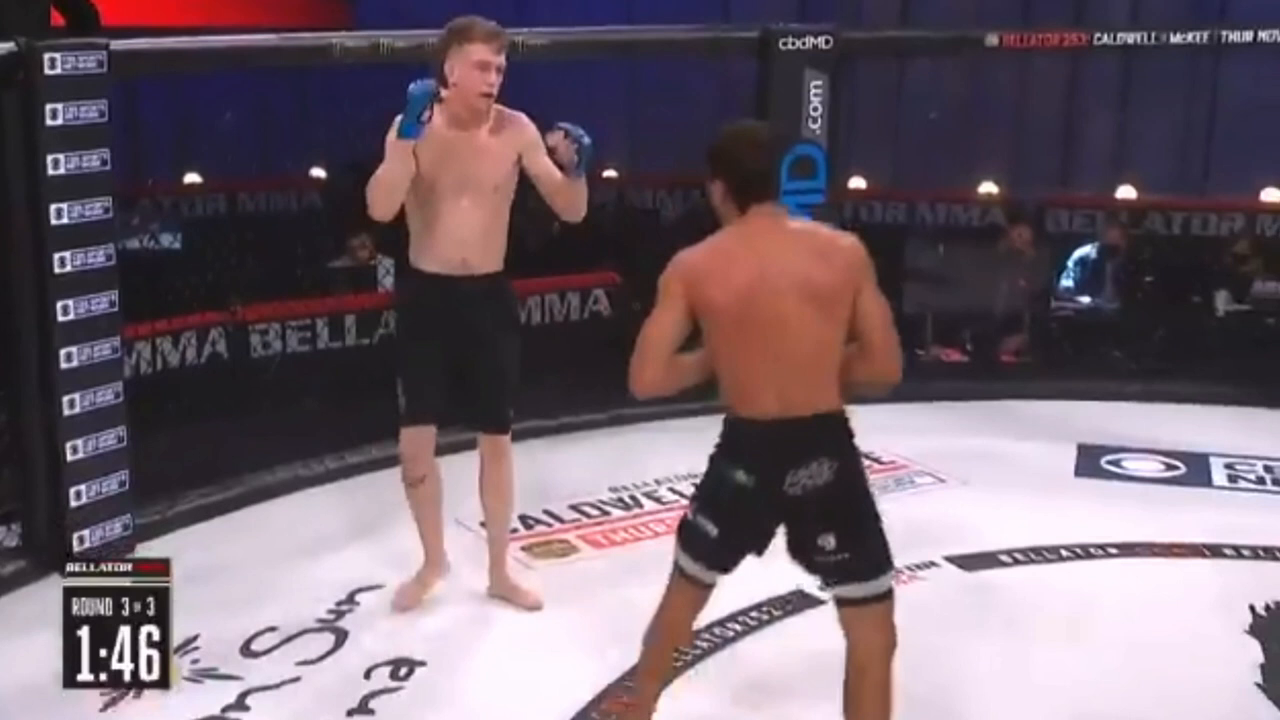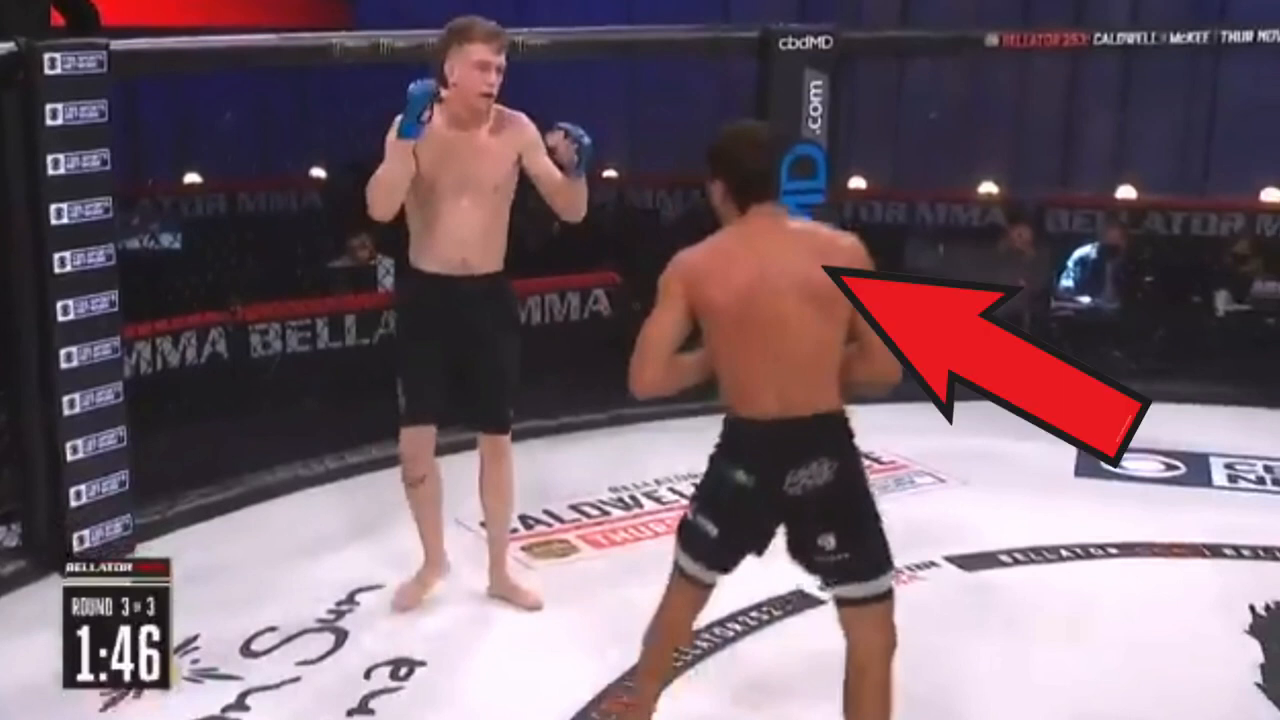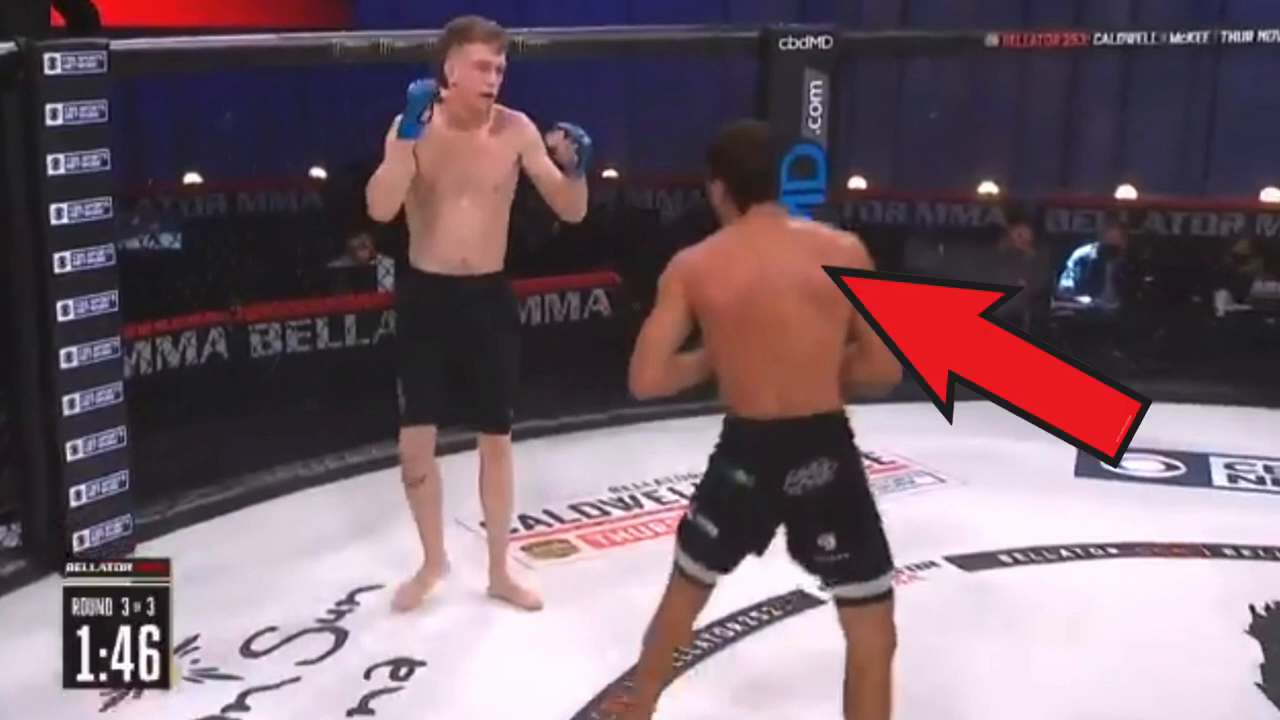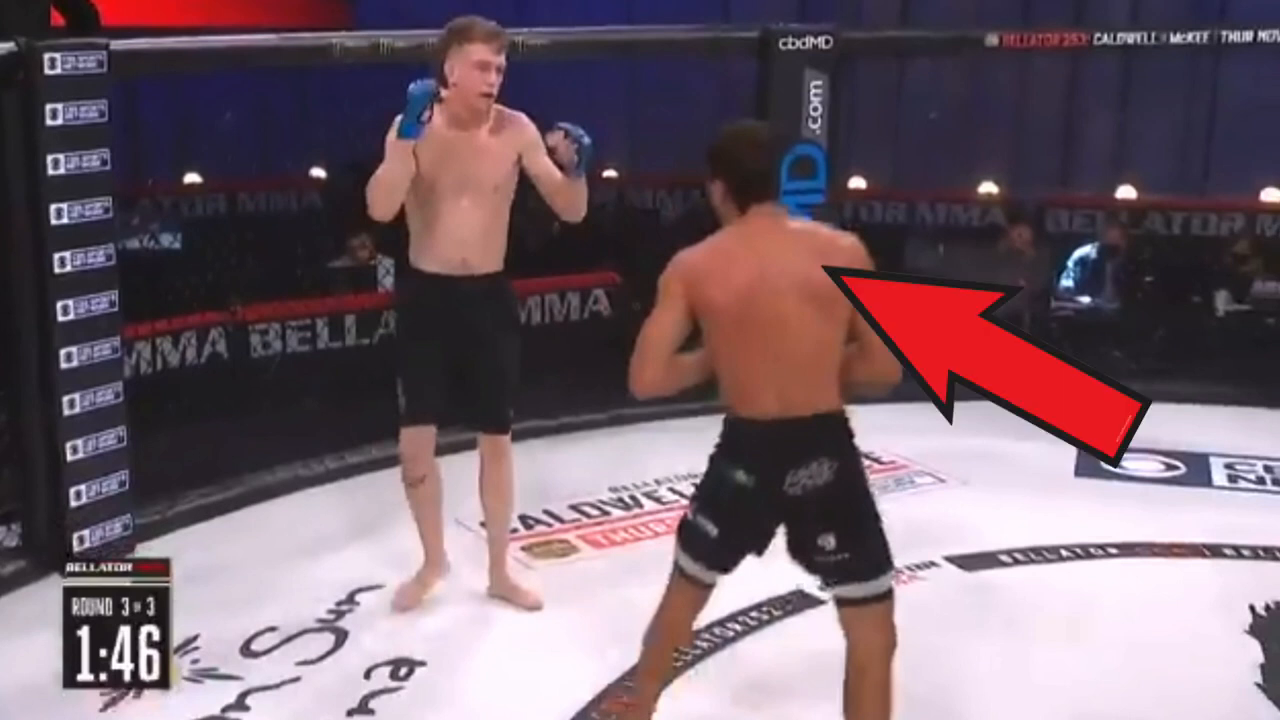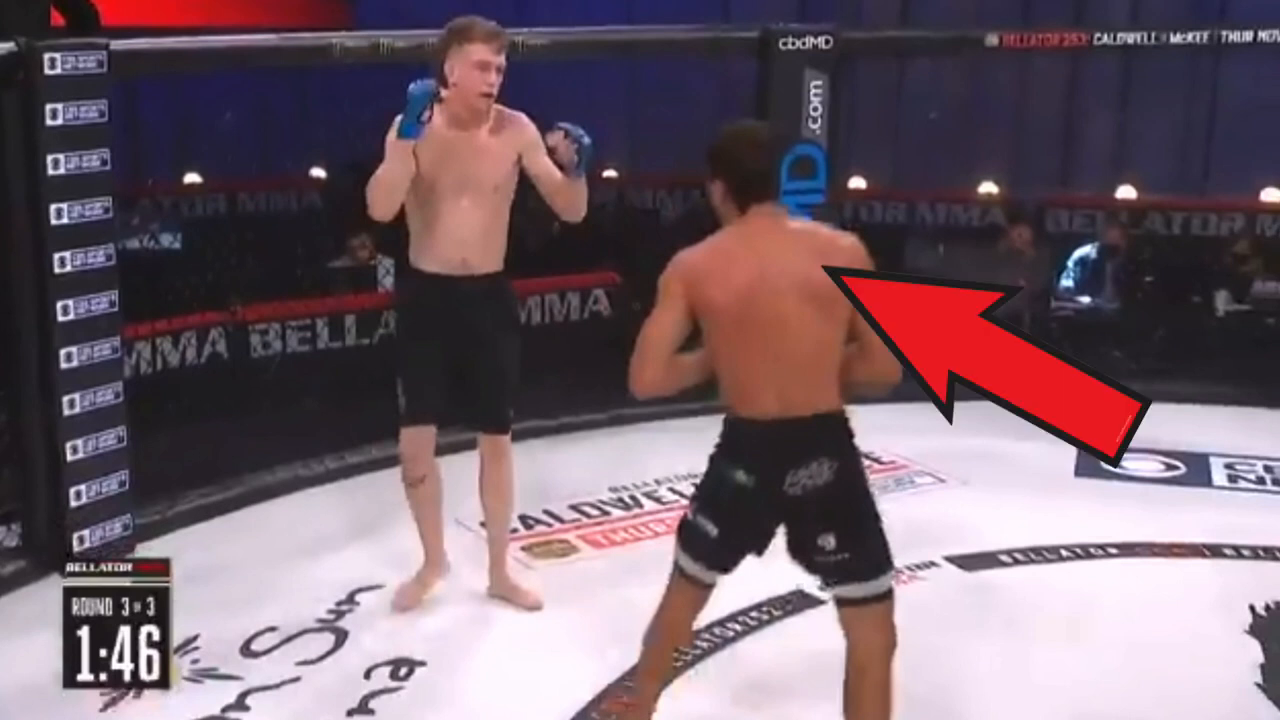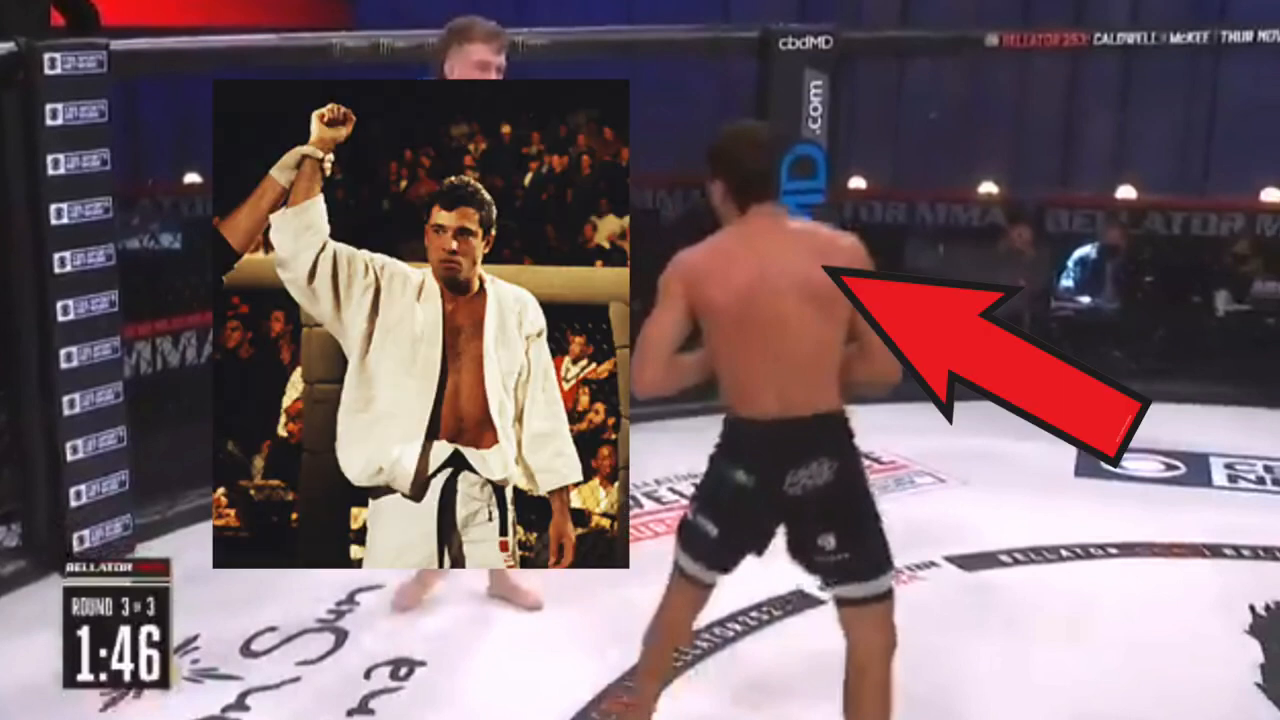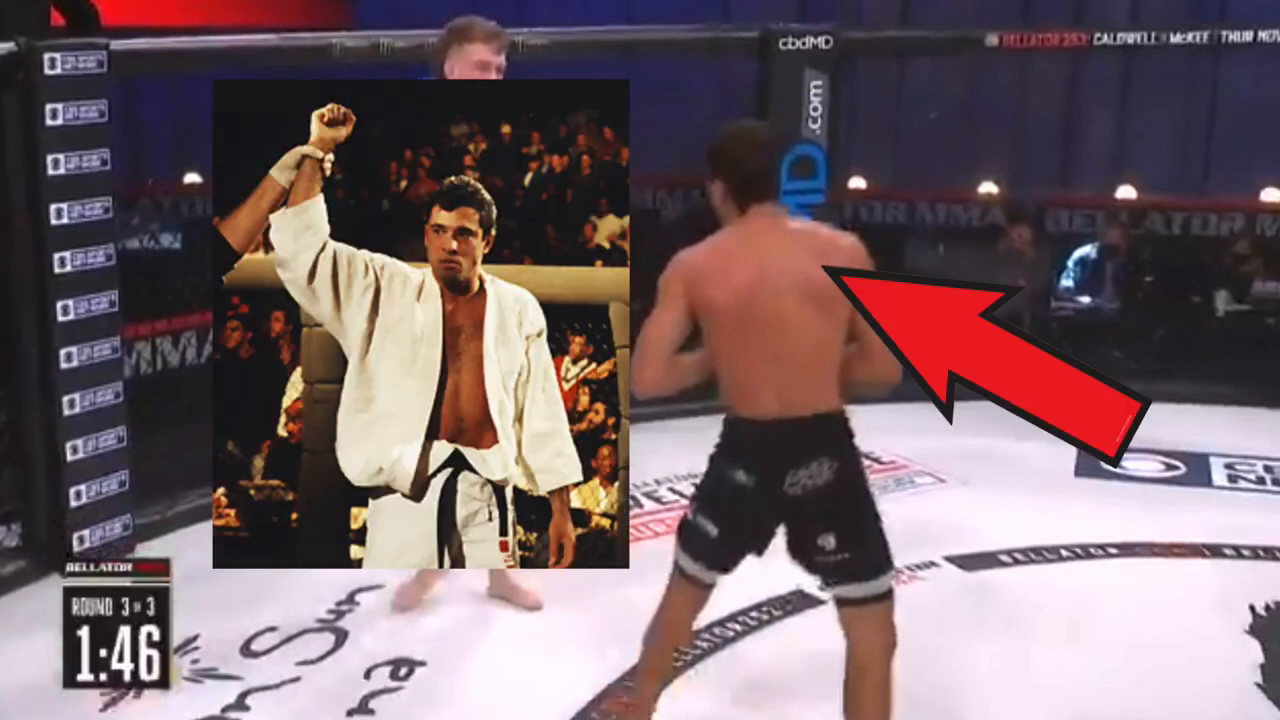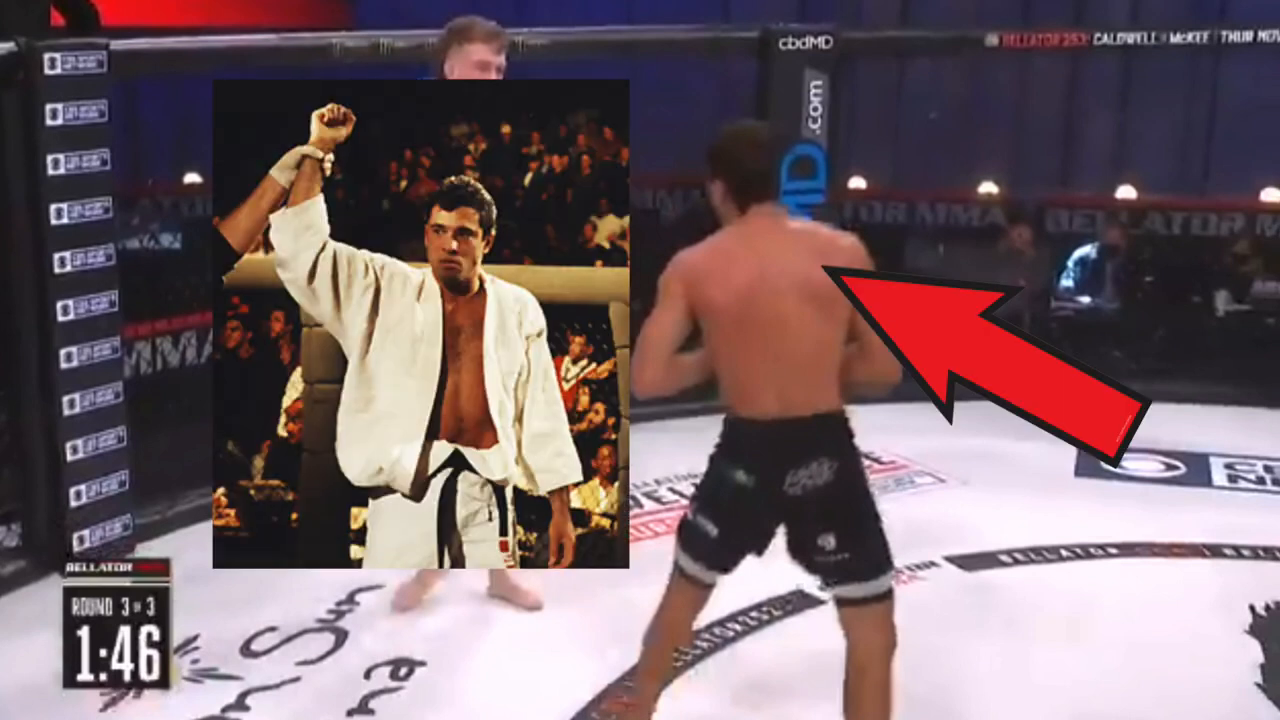
dt=0.5s
person 1, frame 1
left shoulder: (692, 266)
right shoulder: (845, 251)
left elbow: (646, 379)
right elbow: (885, 368)
left hip: (745, 453)
right hip: (825, 453)
left knee: (684, 590)
right knee: (872, 630)
person 1, frame 2
left shoulder: (692, 267)
right shoulder: (844, 250)
left elbow: (646, 379)
right elbow: (885, 368)
left hip: (745, 452)
right hip: (824, 452)
left knee: (683, 590)
right knee: (872, 631)
person 1, frame 3
left shoulder: (692, 266)
right shoulder: (843, 250)
left elbow: (646, 379)
right elbow: (886, 368)
left hip: (745, 452)
right hip: (825, 453)
left knee: (683, 591)
right knee: (872, 631)
person 1, frame 4
left shoulder: (692, 267)
right shoulder: (843, 250)
left elbow: (646, 379)
right elbow: (885, 369)
left hip: (745, 452)
right hip: (824, 452)
left knee: (683, 591)
right knee: (872, 630)
person 1, frame 5
left shoulder: (692, 267)
right shoulder: (844, 251)
left elbow: (646, 379)
right elbow: (885, 368)
left hip: (745, 452)
right hip: (825, 452)
left knee: (684, 591)
right knee: (872, 632)
person 1, frame 6
left shoulder: (692, 266)
right shoulder: (844, 250)
left elbow: (646, 380)
right elbow: (886, 369)
left hip: (746, 452)
right hip: (825, 452)
left knee: (684, 591)
right knee: (872, 630)
person 1, frame 7
left shoulder: (692, 266)
right shoulder: (843, 251)
left elbow: (646, 380)
right elbow: (885, 368)
left hip: (745, 453)
right hip: (825, 453)
left knee: (683, 592)
right knee: (872, 631)
person 1, frame 8
left shoulder: (692, 266)
right shoulder: (843, 250)
left elbow: (646, 380)
right elbow: (885, 369)
left hip: (745, 452)
right hip: (825, 452)
left knee: (683, 591)
right knee: (872, 631)
person 2, frame 1
left shoulder: (515, 130)
right shoulder: (411, 127)
left elbow: (571, 212)
right elbow: (380, 210)
left wrist: (574, 168)
right wrist: (410, 131)
left hip: (489, 297)
right hip: (425, 295)
left knee: (496, 440)
right knee: (414, 442)
left ankle: (499, 571)
right ankle: (433, 561)
person 2, frame 2
left shoulder: (516, 131)
right shoulder: (411, 129)
left elbow: (572, 212)
right elbow: (380, 209)
left wrist: (575, 168)
right wrist: (409, 131)
left hip: (488, 296)
right hip: (425, 295)
left knee: (496, 439)
right knee: (415, 443)
left ankle: (499, 570)
right ankle: (433, 560)
person 2, frame 3
left shoulder: (516, 130)
right shoulder: (411, 127)
left elbow: (571, 212)
right elbow: (380, 210)
left wrist: (574, 167)
right wrist: (410, 131)
left hip: (488, 296)
right hip: (426, 295)
left knee: (496, 440)
right knee: (415, 444)
left ankle: (499, 570)
right ankle: (433, 560)
person 2, frame 4
left shoulder: (516, 131)
right shoulder: (411, 127)
left elbow: (572, 212)
right elbow: (380, 210)
left wrist: (574, 167)
right wrist: (409, 132)
left hip: (489, 297)
right hip: (425, 295)
left knee: (496, 440)
right knee: (415, 443)
left ankle: (499, 569)
right ankle: (433, 561)
person 2, frame 5
left shoulder: (516, 130)
right shoulder: (411, 126)
left elbow: (572, 211)
right elbow: (380, 209)
left wrist: (574, 167)
right wrist: (410, 131)
left hip: (488, 297)
right hip: (425, 295)
left knee: (496, 441)
right knee: (415, 442)
left ankle: (499, 571)
right ankle: (433, 562)
person 2, frame 6
left shoulder: (517, 309)
right shoulder: (386, 290)
left elbow: (541, 409)
right elbow: (303, 251)
left wrist: (560, 509)
right wrist: (317, 152)
left hip: (481, 485)
right hip: (405, 484)
left knee: (496, 593)
right knee: (395, 600)
person 2, frame 7
left shoulder: (517, 309)
right shoulder: (385, 291)
left elbow: (541, 411)
right elbow: (302, 251)
left wrist: (561, 510)
right wrist: (317, 151)
left hip: (482, 490)
right hip: (405, 488)
right knee: (397, 608)
person 2, frame 8
left shoulder: (517, 309)
right shoulder: (385, 291)
left elbow: (540, 411)
right elbow: (302, 249)
left wrist: (560, 510)
right wrist: (318, 150)
left hip: (483, 493)
right hip: (405, 492)
right knee: (395, 614)
